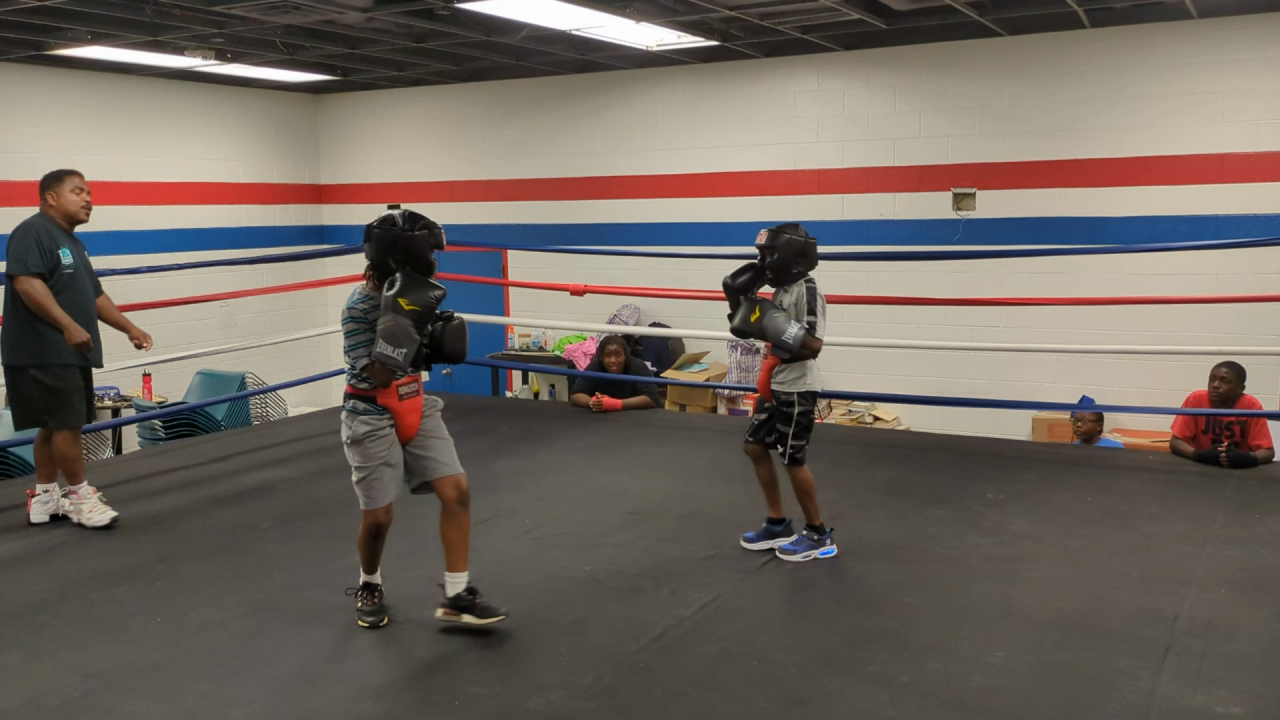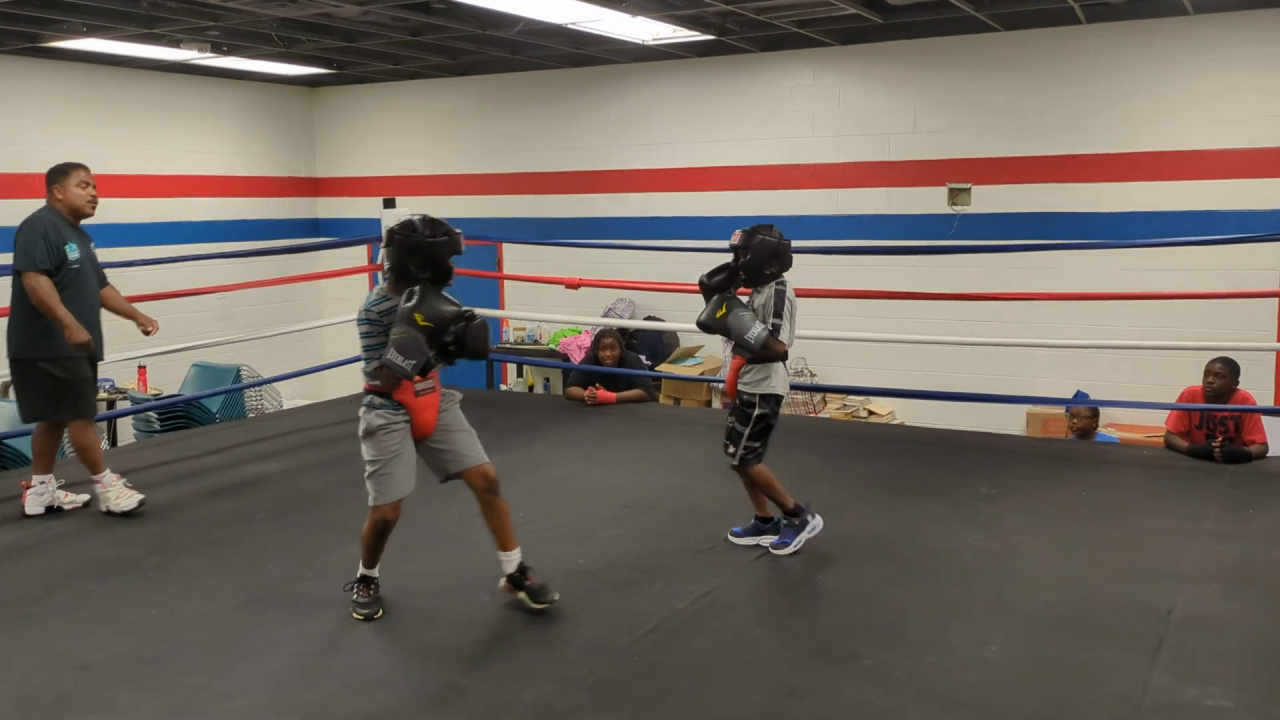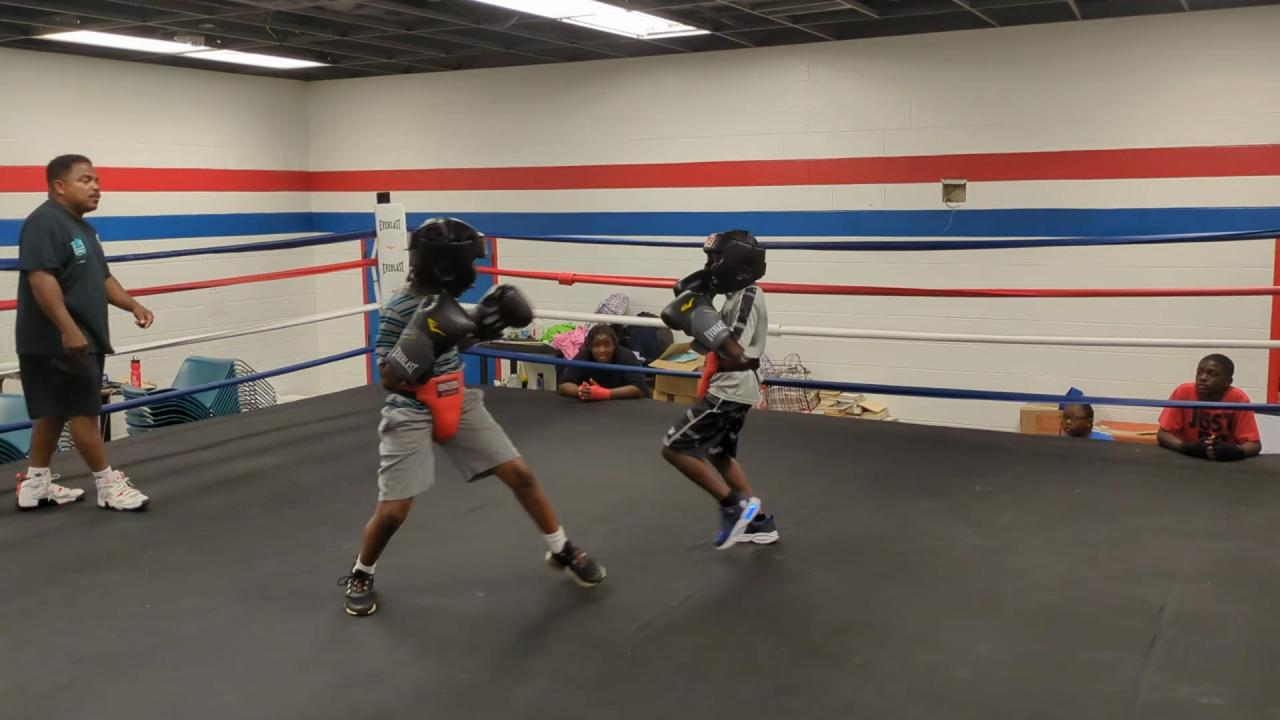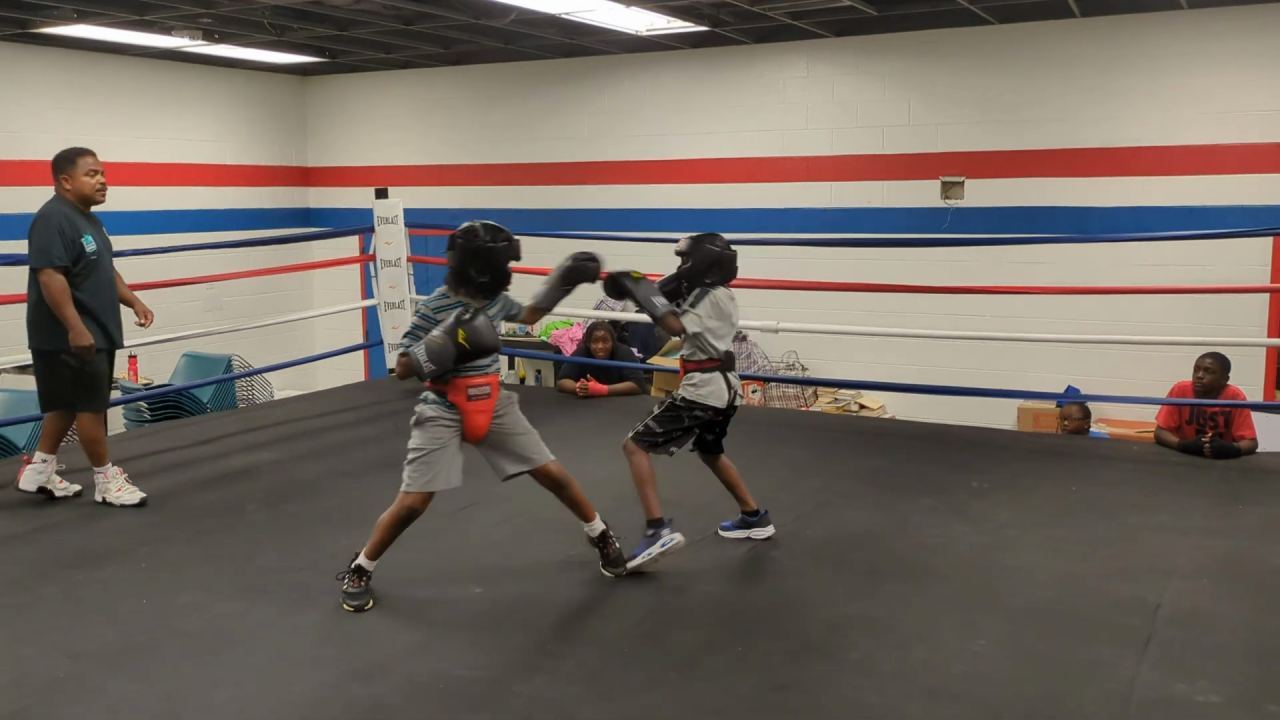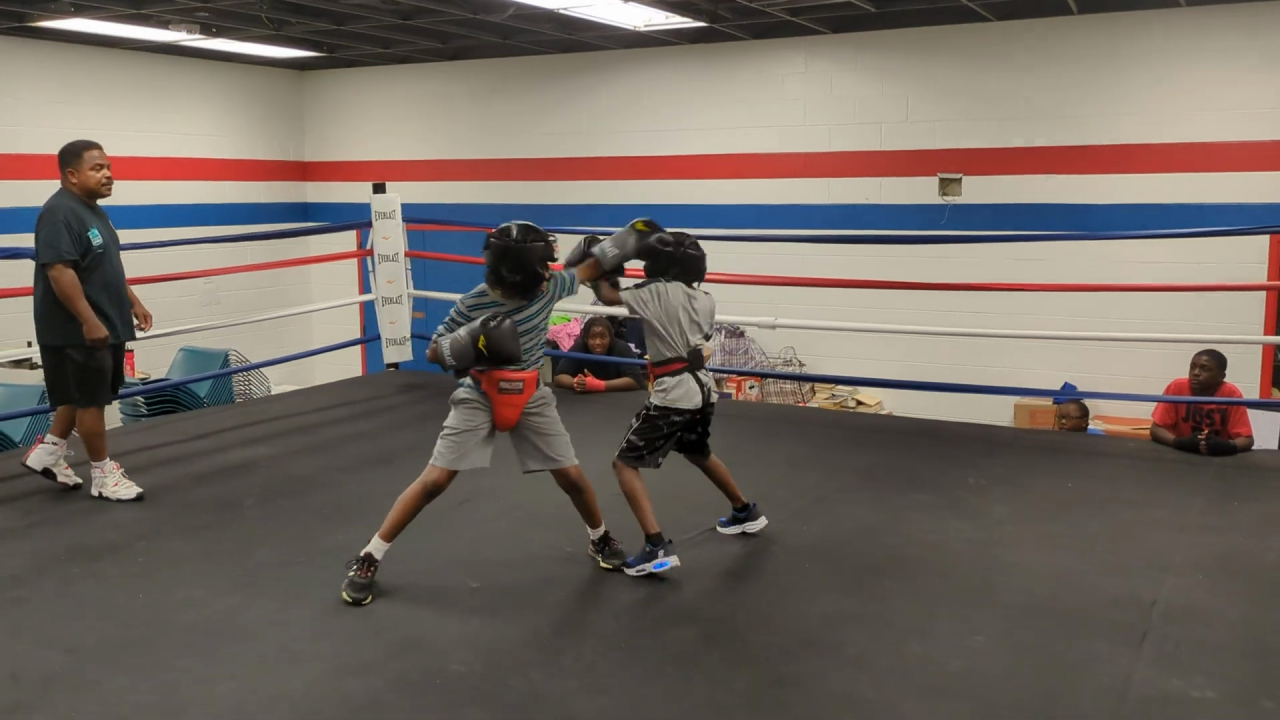
dt=0.1s
person 1, frame 1
left shoulder: (399, 291)
right shoulder: (358, 306)
right elbow: (376, 373)
left wrist: (434, 344)
right wrist: (401, 317)
left hip: (416, 406)
right hip: (371, 418)
left knee: (456, 491)
right knee: (378, 517)
left ankle: (457, 595)
right ankle: (370, 586)
person 1, frame 2
left shoulder: (417, 294)
right shoulder: (374, 309)
right elbow: (386, 375)
left wrist: (453, 341)
right wrist: (411, 329)
left hip: (433, 402)
right hip: (388, 415)
left knee: (486, 481)
right knee: (385, 514)
left ankle: (515, 573)
right ankle: (366, 580)
person 1, frame 3
left shoulder: (439, 299)
right shoulder: (397, 311)
right elbow: (387, 377)
left wrist: (485, 320)
right wrist: (425, 335)
left hip: (459, 404)
right hip: (411, 412)
left knee: (519, 474)
right knee: (393, 510)
left ankle: (562, 550)
right ankle: (362, 575)
person 1, frame 4
left shoulder: (494, 297)
right shoulder: (435, 307)
left elbow: (528, 315)
right elbow: (402, 369)
left wrist: (562, 281)
right wrist: (446, 340)
left hip: (493, 404)
right hip: (443, 410)
left knee: (554, 475)
right knee: (412, 503)
left ankle: (600, 536)
right ankle: (360, 570)
person 1, frame 5
left shoulder: (549, 284)
right shoulder: (473, 304)
right elbow: (434, 352)
right wrist: (470, 345)
left hip: (531, 397)
right hip: (479, 398)
left knee: (572, 477)
right knee: (435, 481)
left ankle: (601, 538)
right ankle: (369, 558)
person 2, frame 1
left shoulder: (72, 242)
right shoulder: (34, 232)
left elbow: (94, 295)
left wrist: (129, 328)
right wrist: (69, 326)
left hip: (67, 353)
right hip: (43, 354)
left knee: (55, 425)
right knee: (65, 423)
left ankle: (46, 498)
right ankle: (80, 494)
person 2, frame 2
left shoulder: (79, 235)
right shoulder: (40, 227)
left elbow: (99, 286)
right elbow: (33, 279)
left wrist: (137, 315)
right wrist: (70, 325)
left hip: (72, 347)
right hip: (49, 347)
left knee: (56, 417)
right knee: (79, 415)
left ankle: (41, 490)
right ankle: (108, 487)
person 2, frame 3
left shoulder: (80, 226)
right shoulder: (45, 223)
left elbow: (101, 278)
right elbow: (41, 278)
left wrist: (133, 305)
right wrist: (68, 328)
left hip: (81, 339)
right hip: (58, 341)
left knee: (56, 411)
right knee: (83, 410)
left ankle: (34, 484)
right ankle: (107, 483)
person 2, frame 4
left shoulder: (88, 219)
right shoulder: (54, 219)
left elbow: (105, 272)
right elbow: (49, 275)
left wrist: (134, 302)
right wrist: (75, 327)
left hip: (94, 331)
right hip: (70, 337)
left knee: (70, 404)
right knee: (90, 405)
left ankle: (38, 470)
right ankle: (106, 479)
person 2, frame 5
left shoulder: (93, 210)
right shoulder: (60, 213)
right elbow: (59, 270)
left wrist: (134, 302)
right wrist: (88, 321)
left hip: (103, 327)
right hip: (76, 331)
left knee: (85, 397)
right knee: (90, 400)
left ankle: (47, 451)
right ankle: (103, 473)
person 3, frame 1
left shoulder: (807, 292)
right shoulder: (784, 290)
left elbow: (812, 345)
left wrist: (768, 324)
right wrist: (742, 300)
left hip: (796, 389)
right hip: (778, 387)
left knee: (792, 462)
right knee: (756, 448)
left ankle: (819, 536)
right ankle: (778, 525)
person 3, frame 2
left shoulder: (777, 293)
right shoulder: (759, 291)
left elbow: (778, 349)
right elbow: (744, 332)
left wrist: (735, 321)
right wrist: (718, 299)
left hip: (762, 390)
right hip: (748, 388)
left knee: (744, 462)
right knee: (739, 455)
left ankle: (799, 517)
right ankle: (765, 523)
person 3, frame 3
left shoulder: (748, 299)
right shoulder: (741, 295)
left elbow: (737, 356)
right elbow: (720, 333)
left wrist: (697, 321)
right wrist: (692, 305)
left hip: (728, 394)
right hip: (740, 390)
left knee: (674, 450)
right knee: (717, 455)
left ankle: (734, 504)
right ankle: (761, 524)
person 3, frame 4
left shoulder: (711, 296)
right shoulder: (724, 297)
left elbow: (674, 327)
left wrist: (642, 291)
right wrist: (667, 300)
left hip: (698, 393)
right hip: (725, 390)
left knee: (635, 446)
right knee: (711, 453)
left ankle: (659, 529)
right ankle: (755, 517)
person 3, frame 5
left shoulder: (660, 291)
right shoulder: (704, 299)
left elbow: (607, 295)
left wrist: (589, 260)
left hip: (669, 397)
right hip: (701, 389)
left knee: (623, 464)
right knee: (700, 454)
left ankle: (658, 548)
right ankle: (746, 512)
